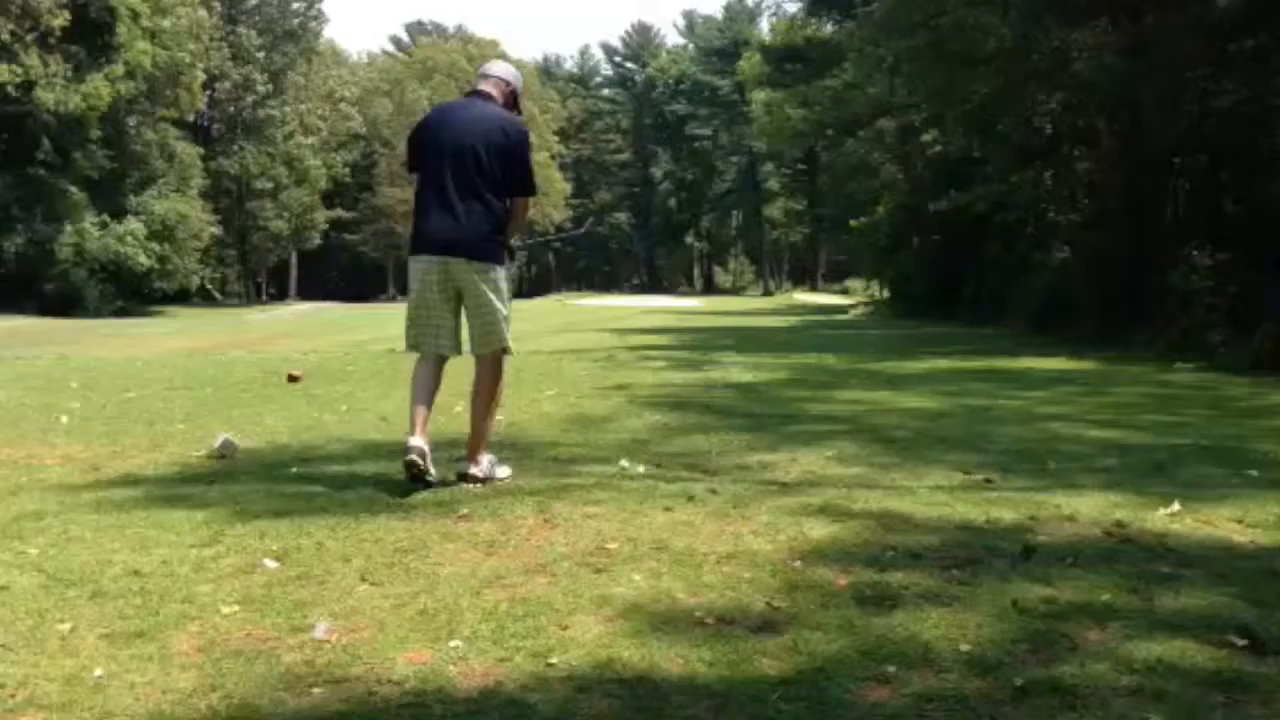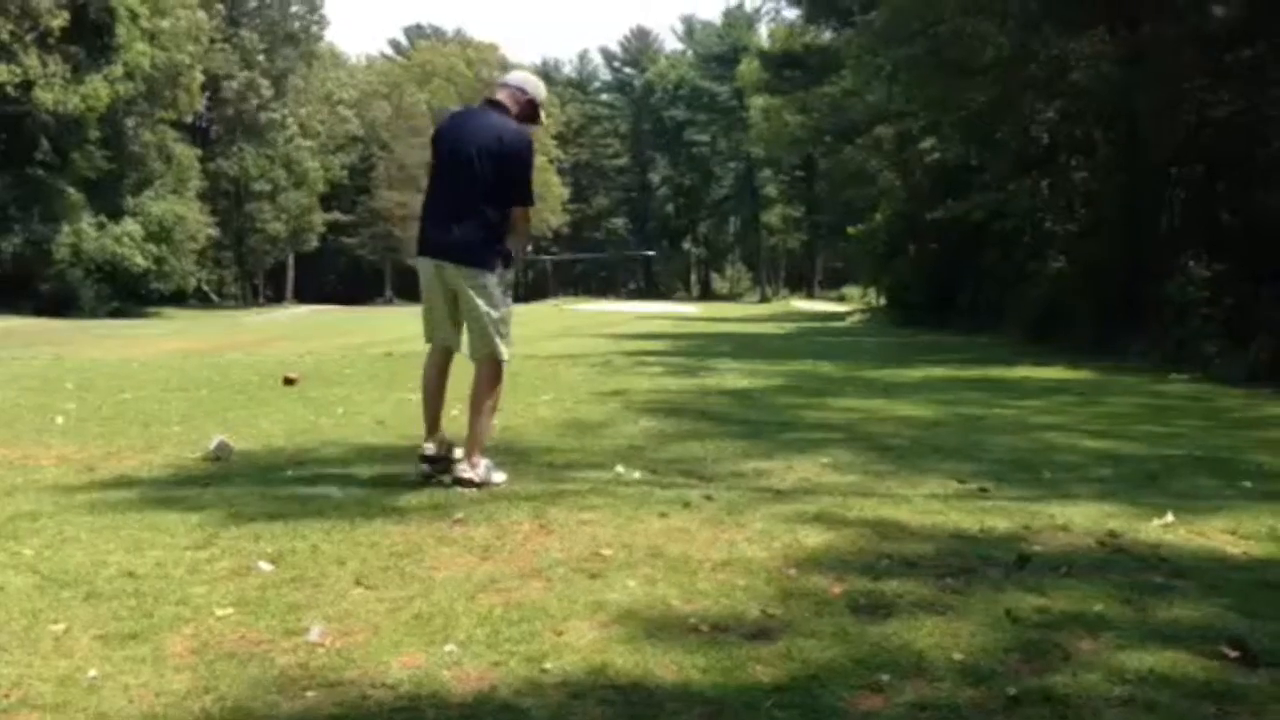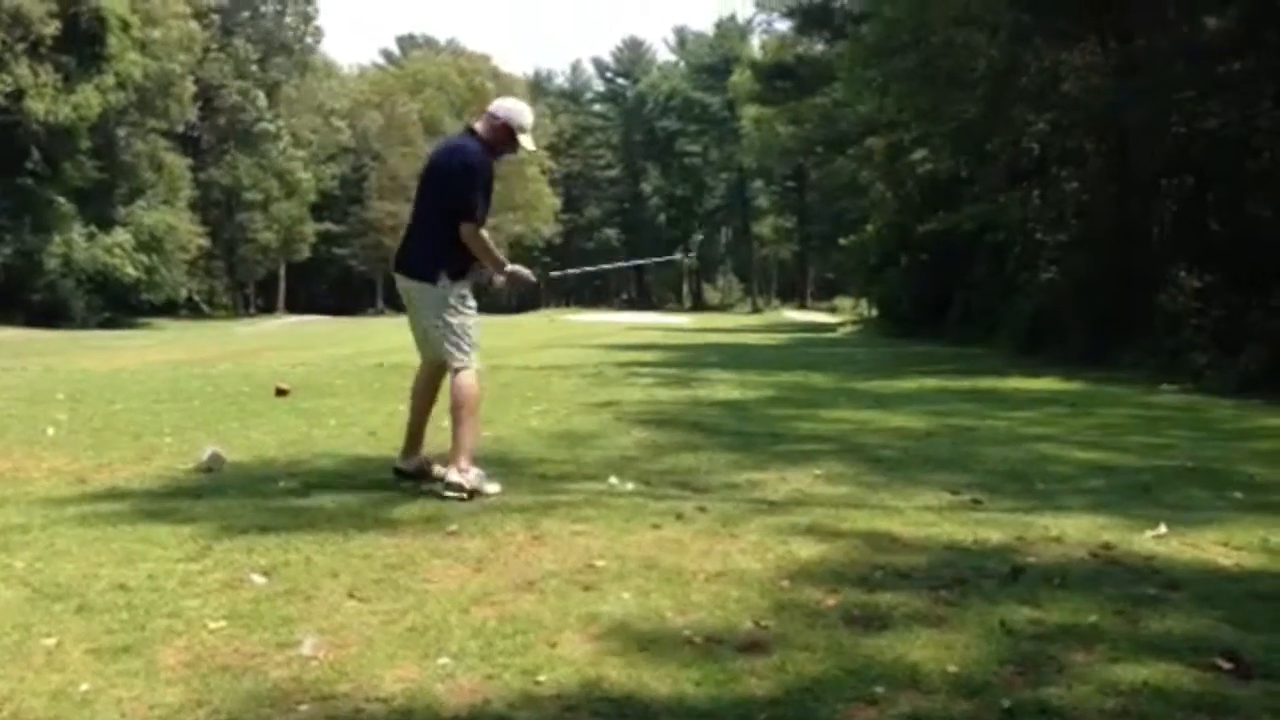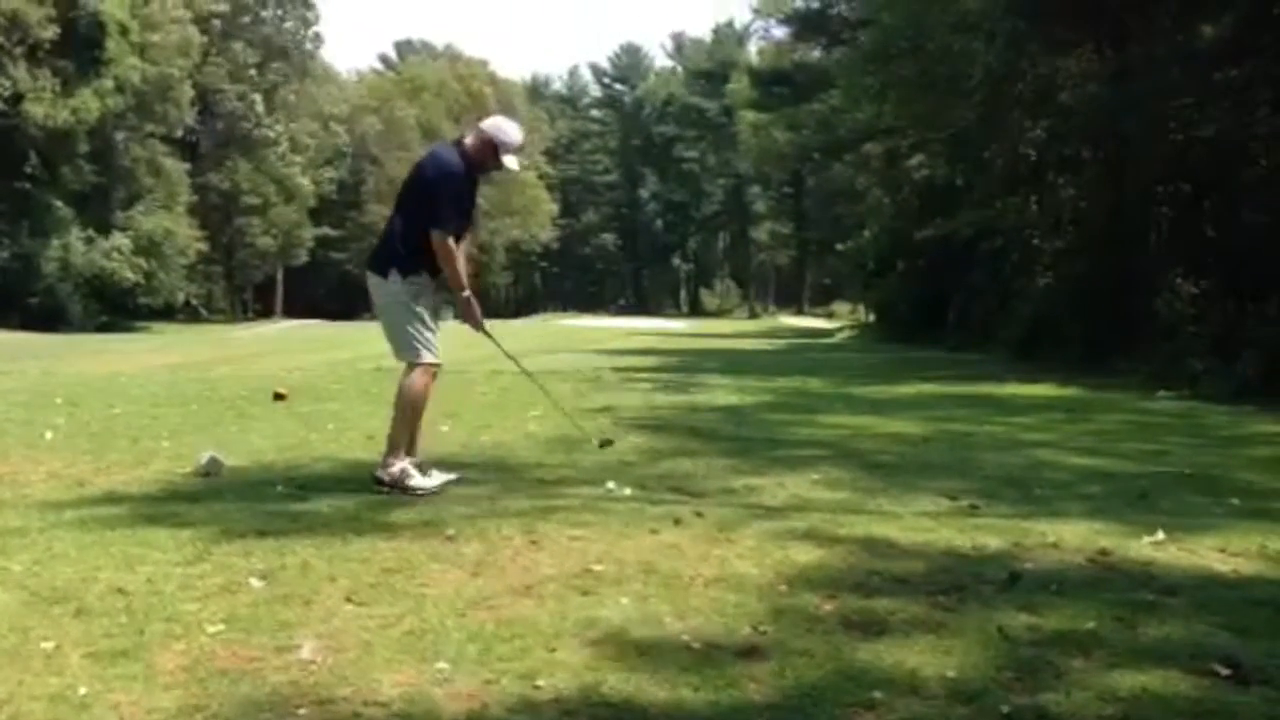
dt=0.4s
person 1, frame 1
left shoulder: (433, 119)
right shoulder: (511, 128)
left elbow: (417, 177)
right elbow: (521, 204)
left hip: (428, 250)
right hip: (482, 254)
left knee: (431, 353)
right knee: (490, 354)
left ankle: (417, 440)
right ankle: (477, 459)
person 1, frame 2
left shoulder: (450, 124)
right shoulder: (516, 139)
right elbow: (518, 213)
right wrist: (518, 248)
left hip: (432, 252)
right hip: (479, 259)
left knee: (441, 346)
right knee: (490, 358)
left ankle: (434, 443)
right ankle: (473, 462)
person 1, frame 3
left shoulder: (455, 149)
right shoulder: (474, 159)
right elbow: (470, 232)
left wrist: (488, 267)
right wrist: (505, 269)
left hip: (417, 270)
right hip: (438, 276)
left knee: (435, 361)
right knee: (465, 365)
left ankle: (410, 457)
right ankle: (461, 470)
person 1, frame 4
left shoulder: (463, 169)
right shoulder: (447, 168)
left elbow: (455, 237)
right elbow: (439, 240)
left wrist: (457, 288)
right wrist: (464, 295)
left hip: (417, 275)
right hip: (400, 275)
left knee: (424, 364)
right knee: (423, 363)
left ankle: (409, 459)
right ankle: (392, 464)
